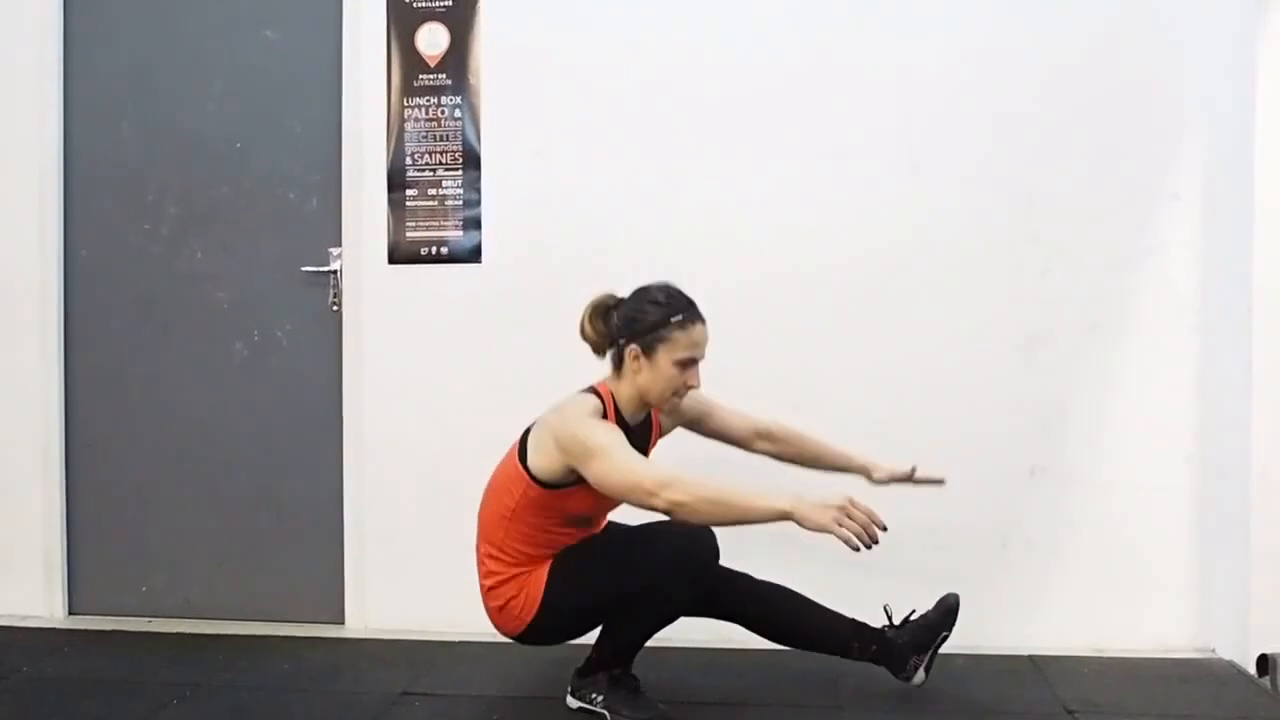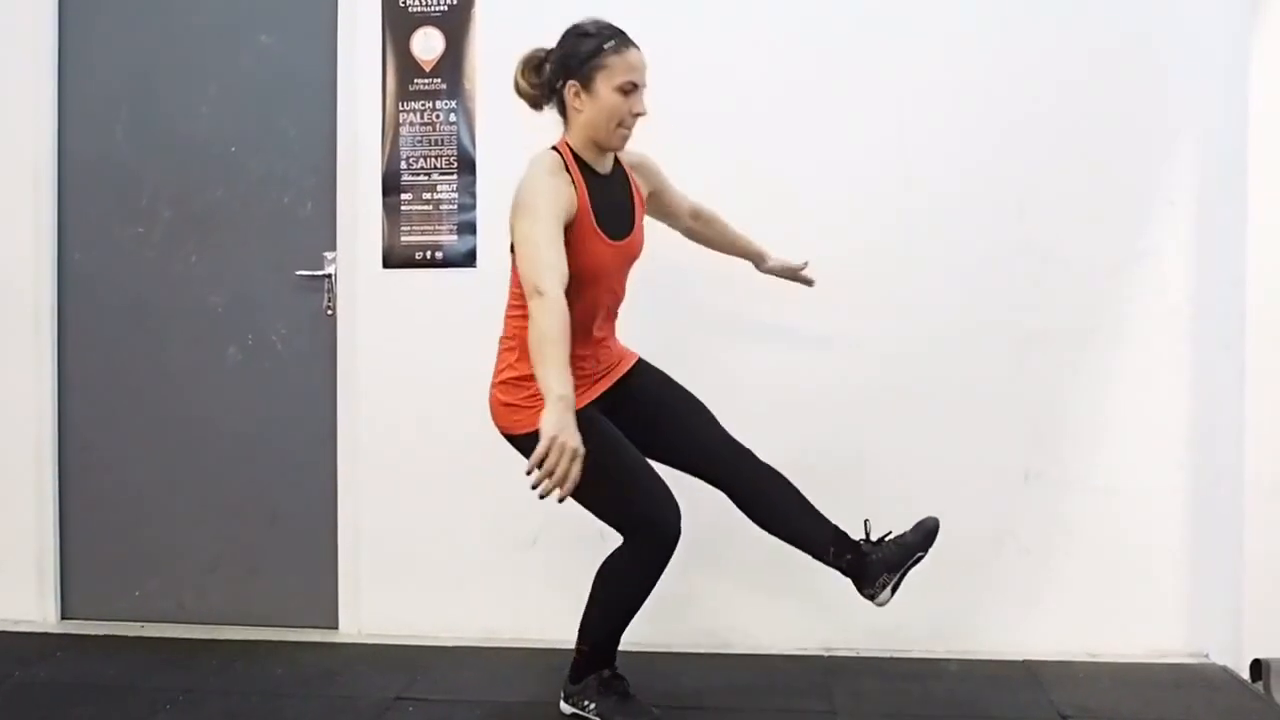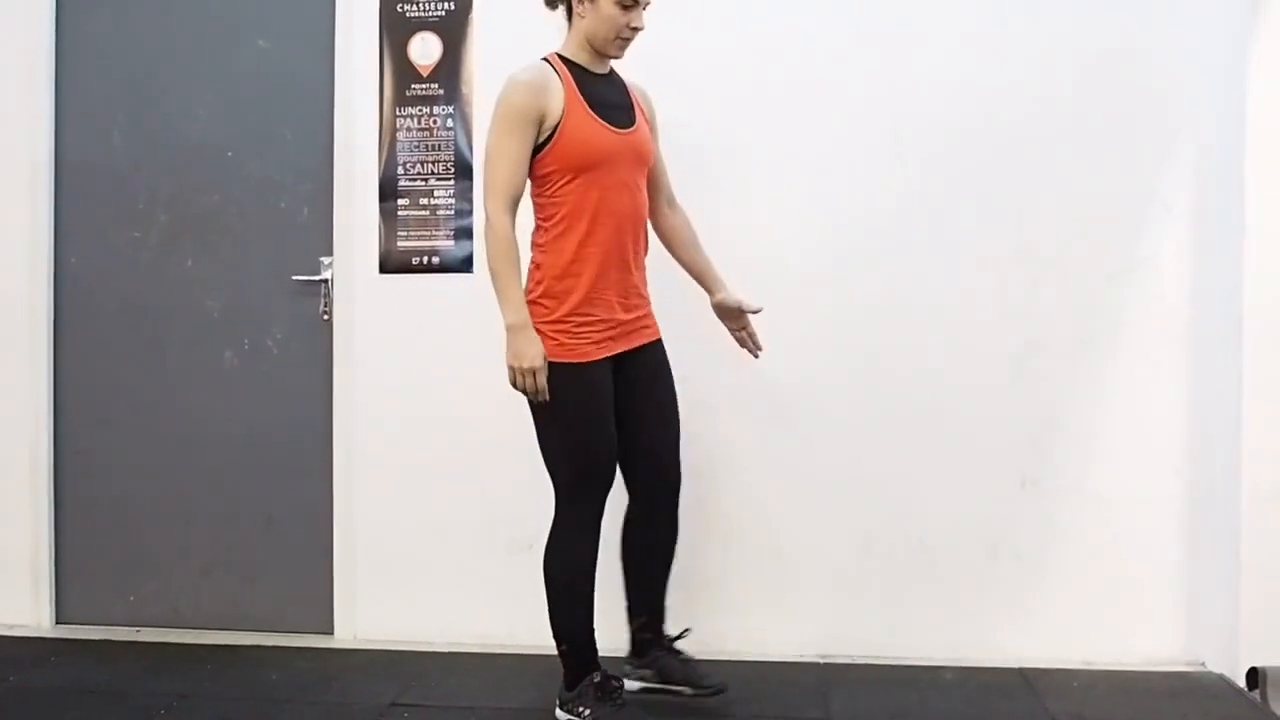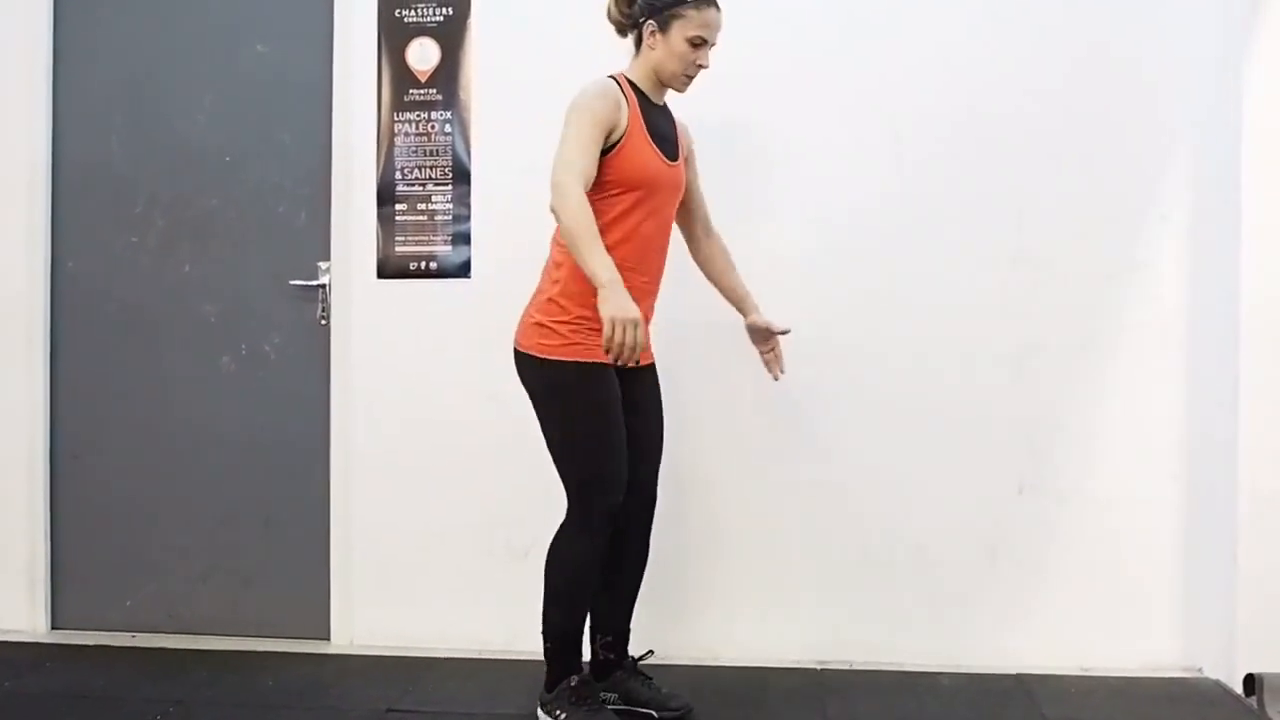
dt=0.7s
person 1, frame 1
left shoulder: (658, 409)
right shoulder: (580, 427)
left elbow: (761, 433)
right elbow: (672, 495)
left wrist: (866, 469)
right wrist: (794, 506)
left hip: (571, 547)
right hip: (524, 588)
left knee: (730, 589)
right knee: (691, 551)
left ankle: (887, 646)
right ankle: (599, 679)
person 1, frame 2
left shoulder: (633, 170)
right shoulder: (546, 182)
left elbow: (692, 217)
right elbow: (546, 296)
left wrist: (761, 259)
right wrist: (559, 410)
left hip: (607, 370)
right hip: (539, 397)
left knee: (728, 459)
right knee: (655, 523)
left ankle: (861, 563)
person 1, frame 3
left shoulder: (637, 100)
right shoulder: (533, 88)
left elbow: (662, 205)
right elbow: (499, 213)
left wrist: (716, 290)
right wrist: (518, 326)
left hip: (634, 333)
right hip: (564, 338)
left knee: (659, 485)
right knee: (583, 501)
left ankle: (649, 647)
person 1, frame 4
left shoulder: (675, 131)
right shoulder: (603, 100)
left elbow: (700, 232)
right elbow: (567, 195)
left wrist: (749, 312)
right wrist: (607, 289)
left hip: (625, 348)
right hip: (566, 342)
left knee: (635, 511)
right knee: (595, 509)
